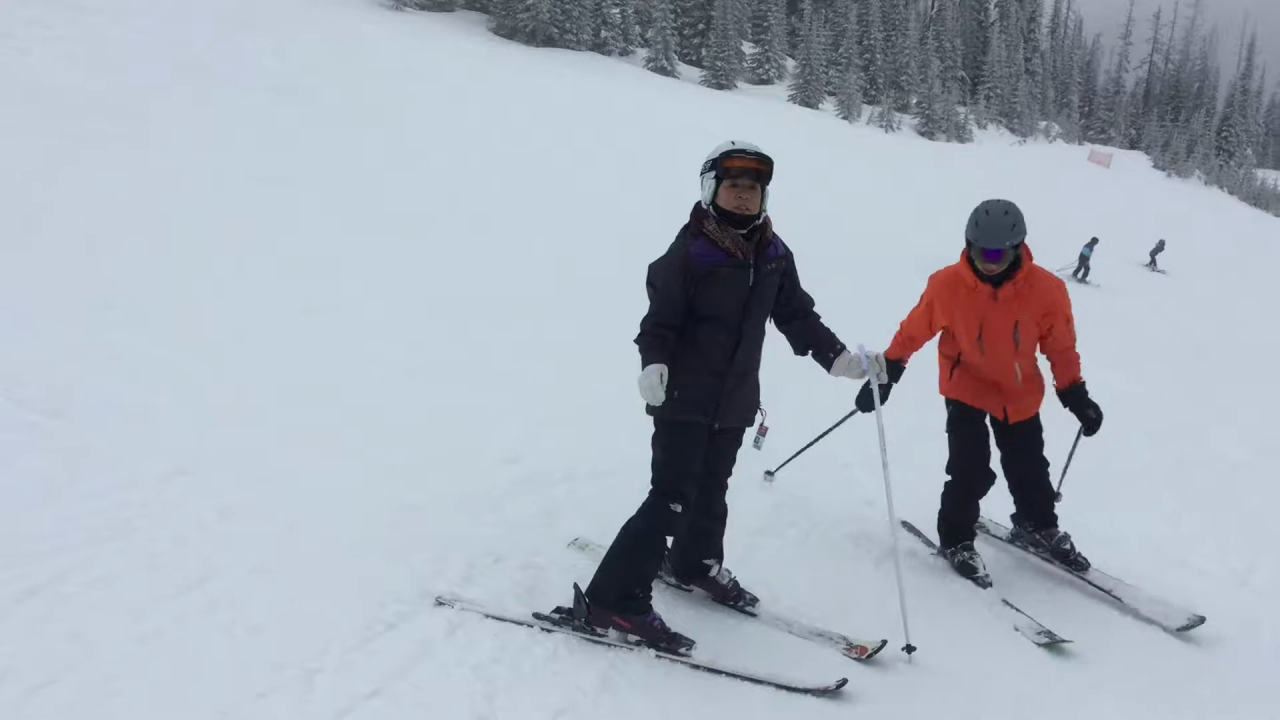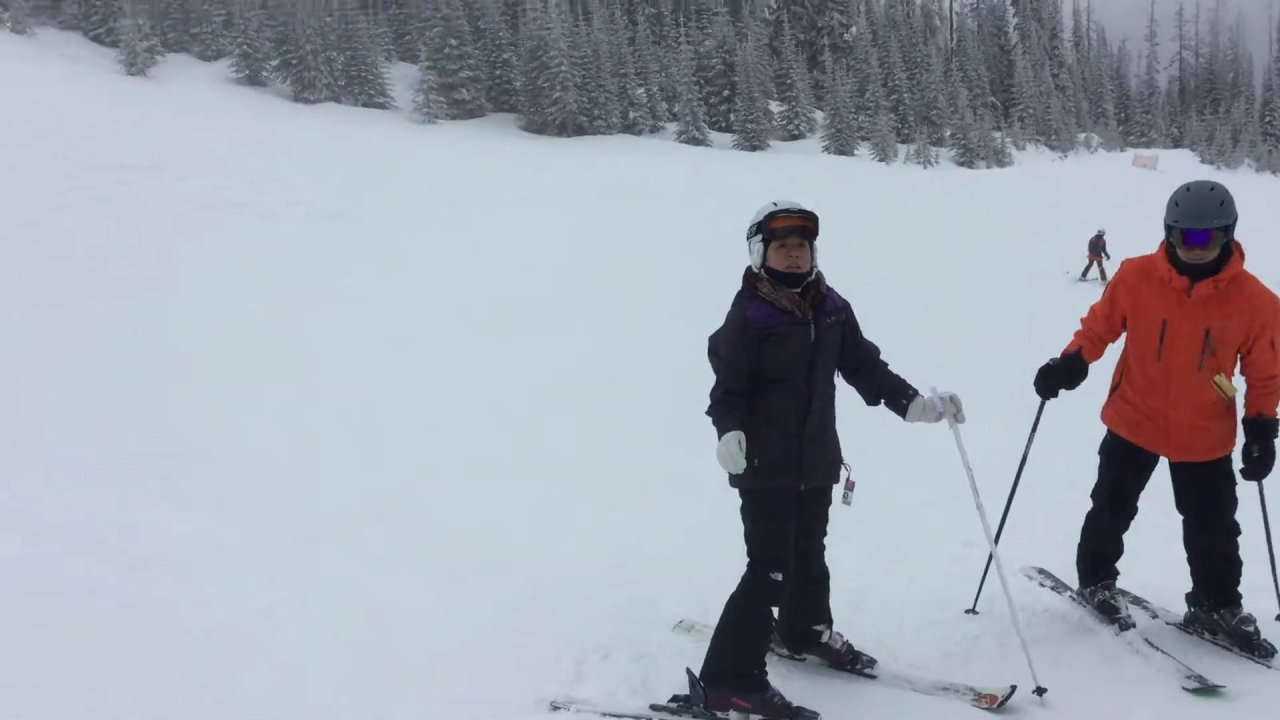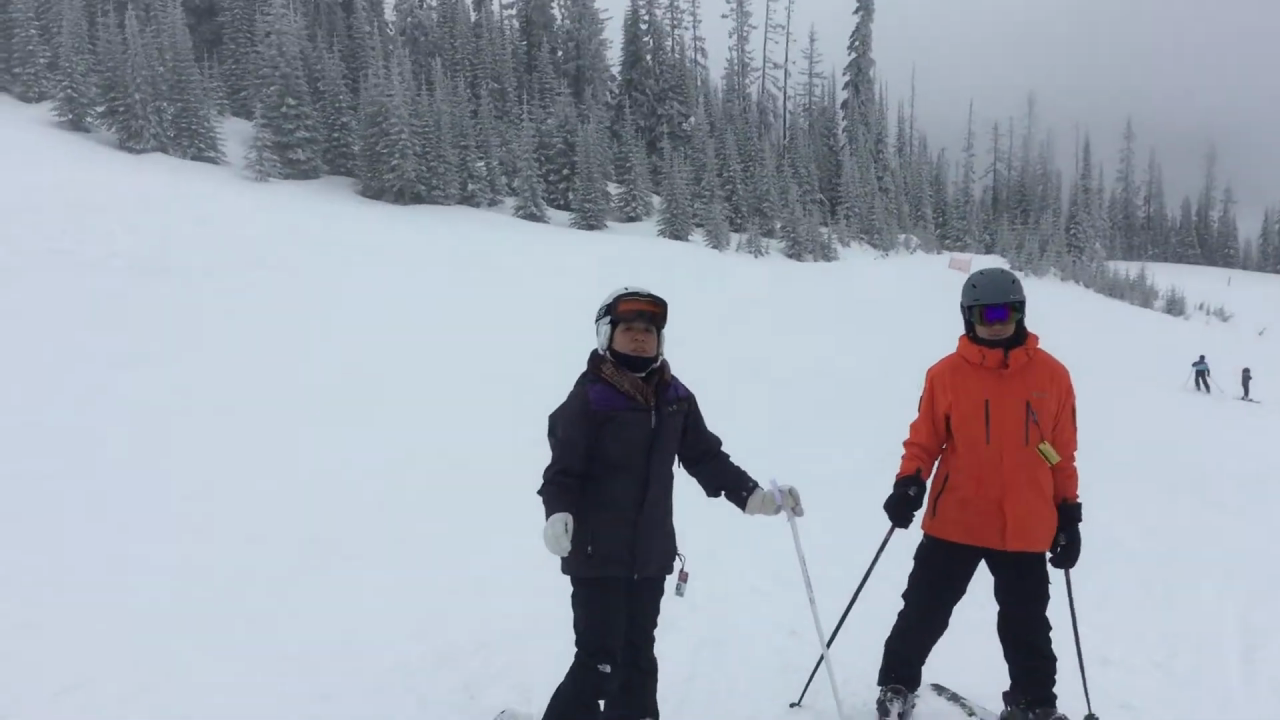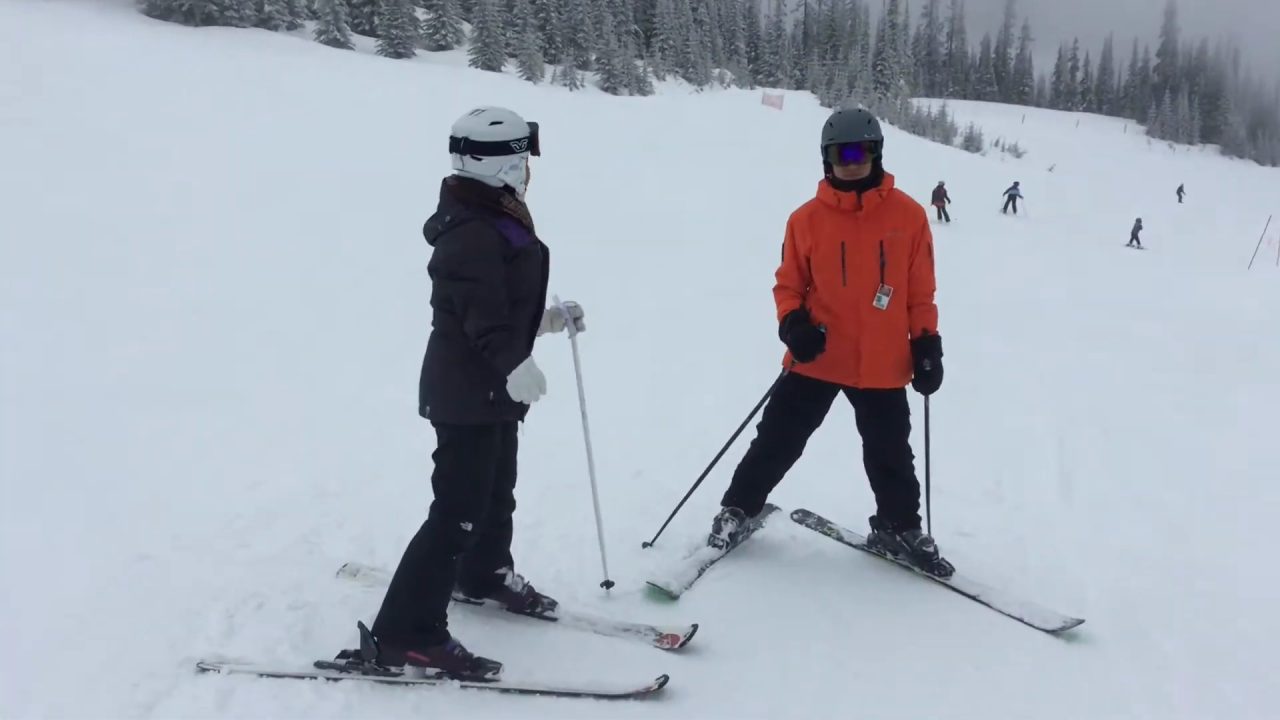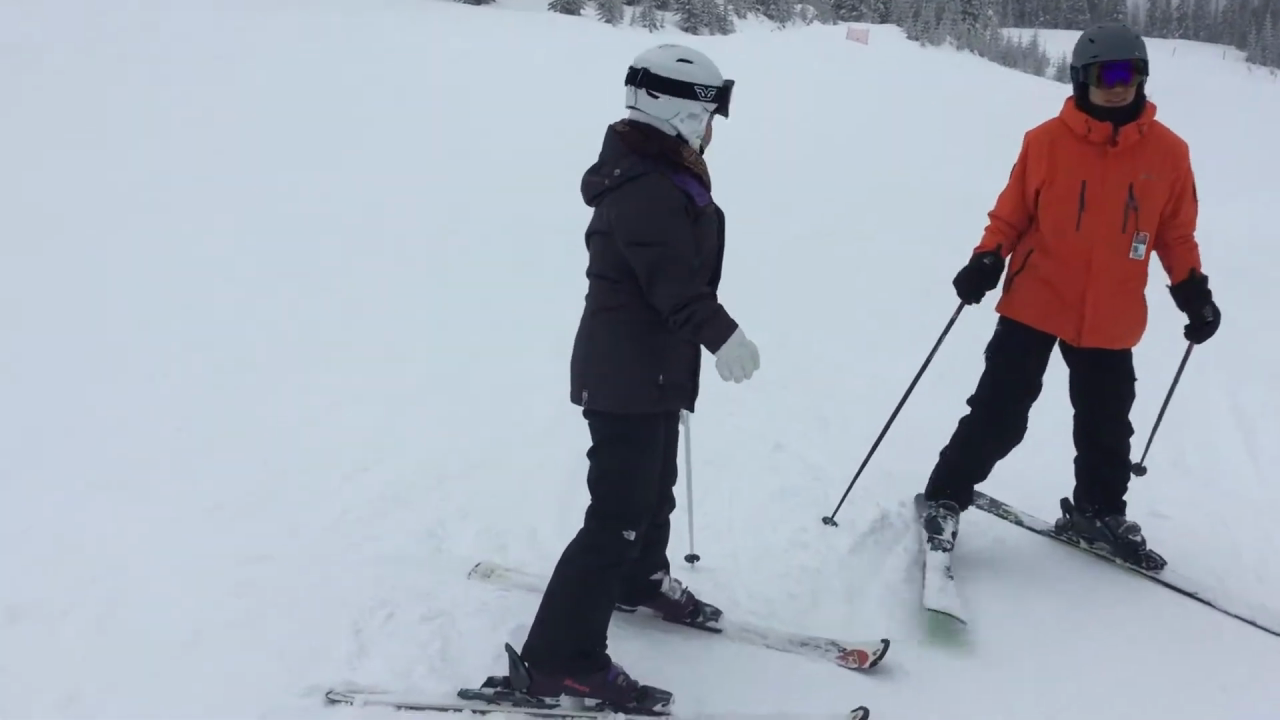
dt=1s
person 1, frame 1
left shoulder: (774, 255)
right shoulder: (690, 251)
left elbow: (798, 316)
right elbow: (660, 318)
left wrist: (841, 358)
right wrist: (654, 364)
left hip: (734, 401)
right hip: (683, 397)
left knee: (711, 490)
right knee: (672, 499)
left ankle: (697, 563)
right ankle: (614, 600)
person 1, frame 2
left shoulder: (831, 309)
right shoulder: (747, 315)
left elbow: (865, 366)
right elbow: (728, 387)
left wrist: (915, 403)
right wrist: (730, 432)
left hip: (816, 459)
right hip: (763, 462)
left knee: (810, 554)
right knee: (771, 569)
left ankle: (806, 629)
person 1, frame 3
left shoulder: (675, 397)
right shoulder: (589, 398)
left elbow: (706, 456)
right elbow: (563, 469)
left wrist: (753, 495)
right wrist: (559, 514)
left hip: (651, 552)
right hip: (597, 553)
left knee: (638, 654)
right knee: (598, 663)
person 1, frame 4
left shoulder: (493, 221)
right shoulder: (477, 234)
right elbow: (482, 316)
left wrist: (546, 316)
right wrist: (516, 366)
left hip: (490, 388)
right hip: (467, 390)
left knee: (495, 490)
right knee: (458, 509)
left ankle: (485, 573)
right ankle: (405, 633)
person 1, frame 5
left shoulder: (651, 173)
right shoulder: (649, 191)
right elbow: (675, 281)
right wrist: (722, 335)
left hip: (648, 364)
right hip: (628, 372)
left knee: (652, 487)
right knee: (618, 513)
left ankle: (641, 579)
right ankle: (560, 658)
person 2, frame 1
left shoulder: (1045, 289)
right shoulder: (947, 283)
left elbow: (1059, 343)
right elbow: (917, 328)
left wrist: (1074, 392)
right wrist: (889, 370)
left hip: (1018, 394)
right hip: (966, 387)
left knee: (1028, 469)
right knee: (970, 470)
left ankle: (1038, 527)
right ankle: (956, 541)
person 2, frame 2
right shoulder: (1138, 277)
right elbow: (1101, 323)
right wrist: (1072, 364)
left hip: (1206, 435)
right hip: (1136, 421)
left knee: (1213, 528)
right knee: (1112, 510)
left ankle: (1217, 605)
right ankle: (1097, 581)
person 2, frame 3
left shoulder: (1051, 374)
right shoulder: (946, 373)
left elbow: (1061, 452)
right elbow: (924, 439)
left wrist: (1067, 514)
right wrist: (909, 484)
left hip: (1026, 528)
right hip: (955, 521)
left knee: (1027, 625)
right knee: (925, 610)
person 2, frame 4
left shoulder: (908, 214)
right shoulder: (807, 218)
left elbow: (920, 290)
right elbow: (789, 283)
left wrist: (928, 344)
right wrist: (793, 321)
left hip: (883, 363)
right hip: (815, 358)
left knee: (890, 453)
right knee: (777, 440)
left ankle: (898, 526)
right ankle: (738, 509)
person 2, frame 5
left shoulder: (1168, 151)
right shoulder: (1046, 141)
left elbow: (1175, 231)
right elbow: (1013, 210)
left wrist: (1191, 288)
right wrist: (986, 260)
left hip: (1111, 317)
right hip: (1035, 304)
left knee: (1107, 428)
right knee: (999, 413)
left ankle: (1098, 511)
right ankle: (944, 499)
